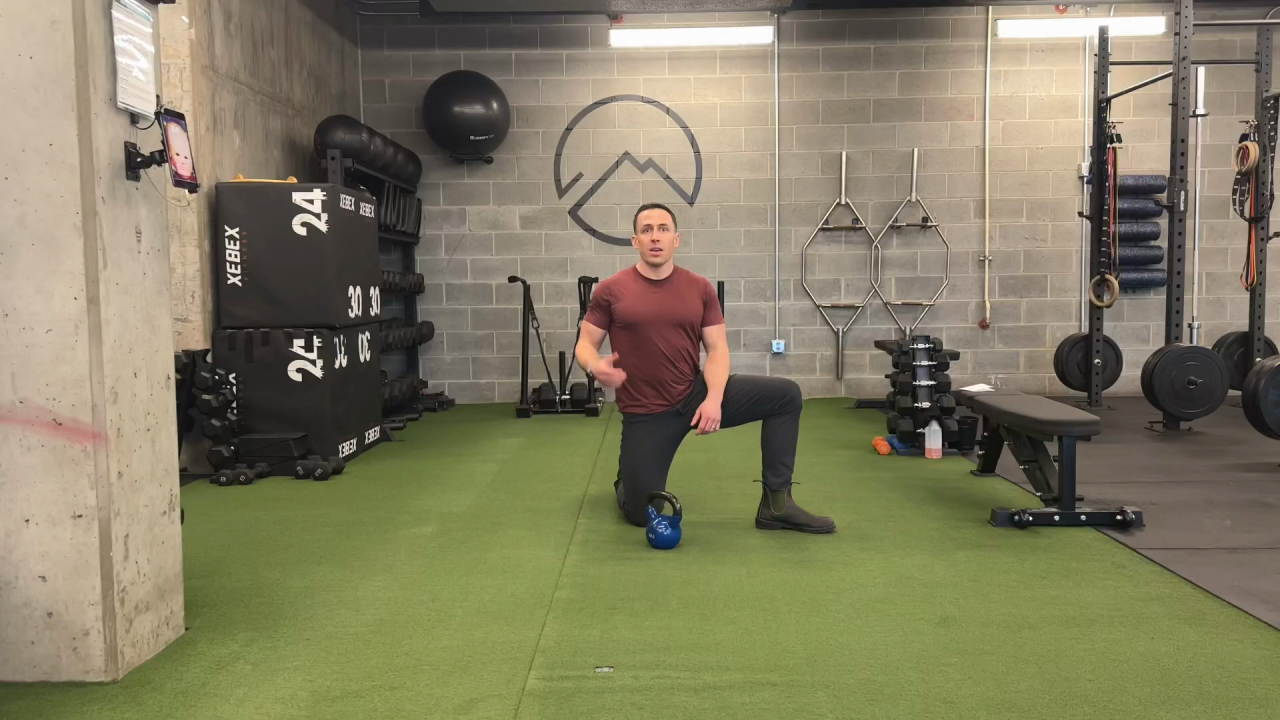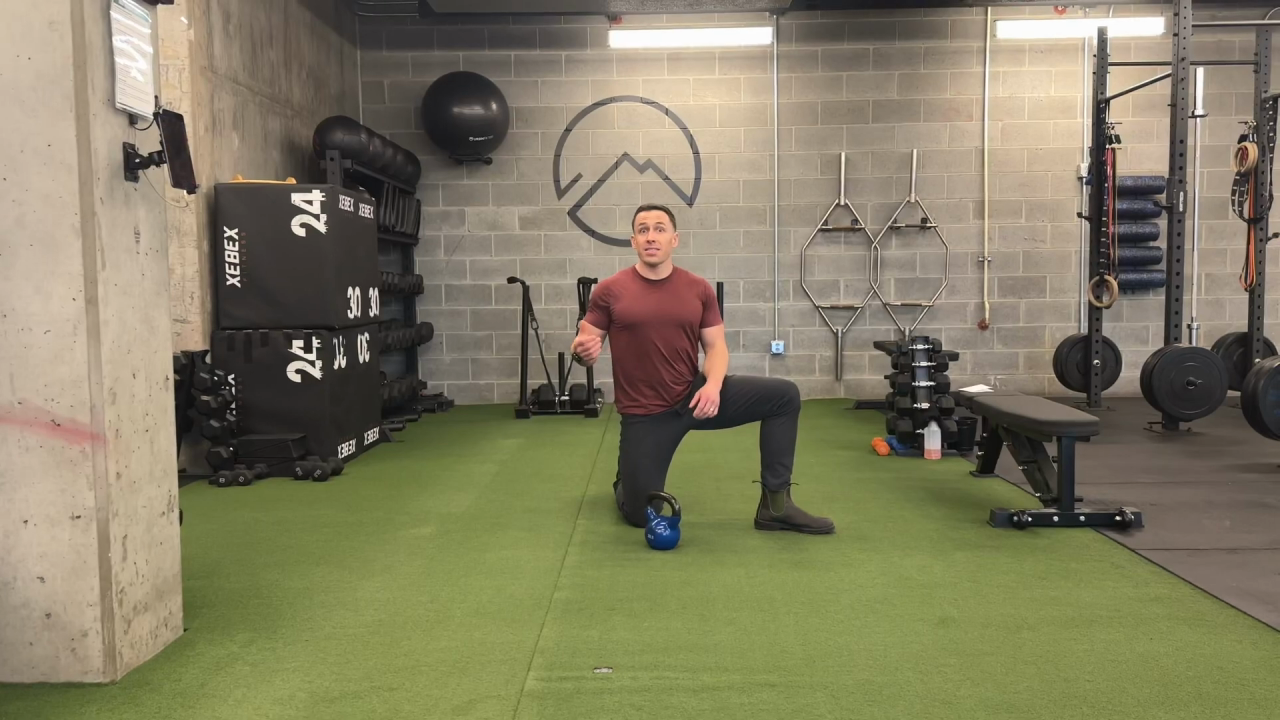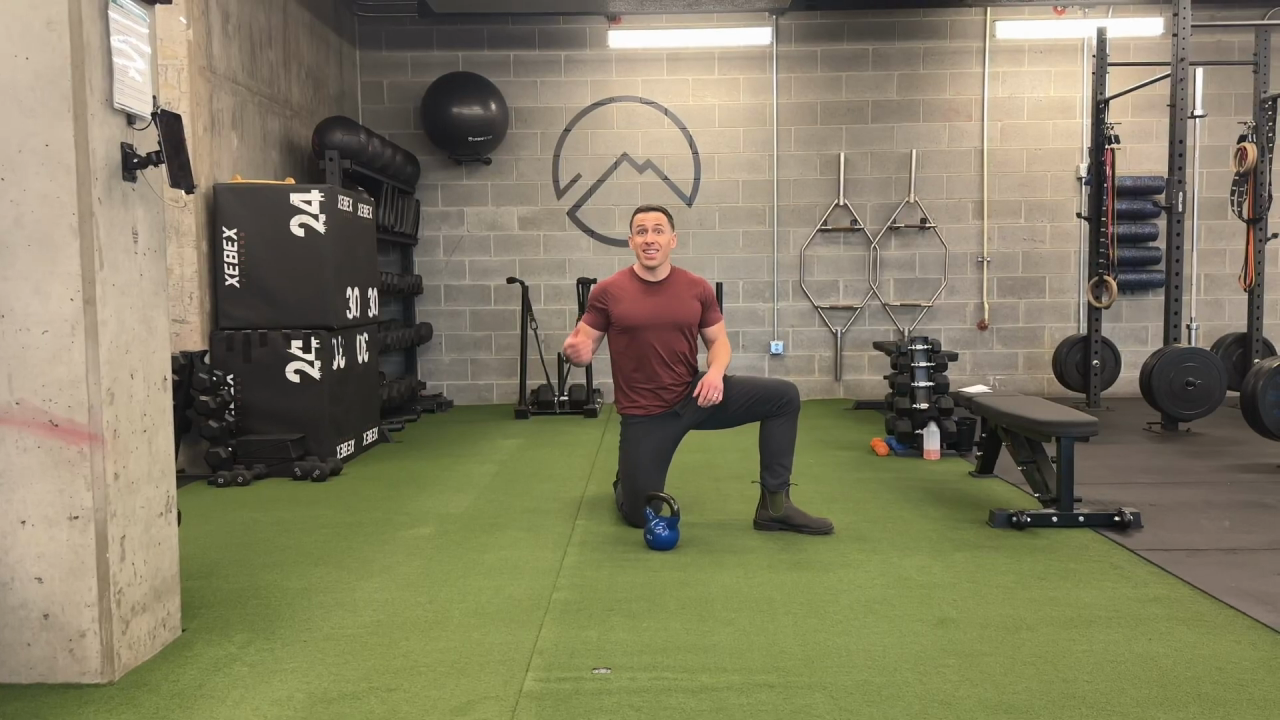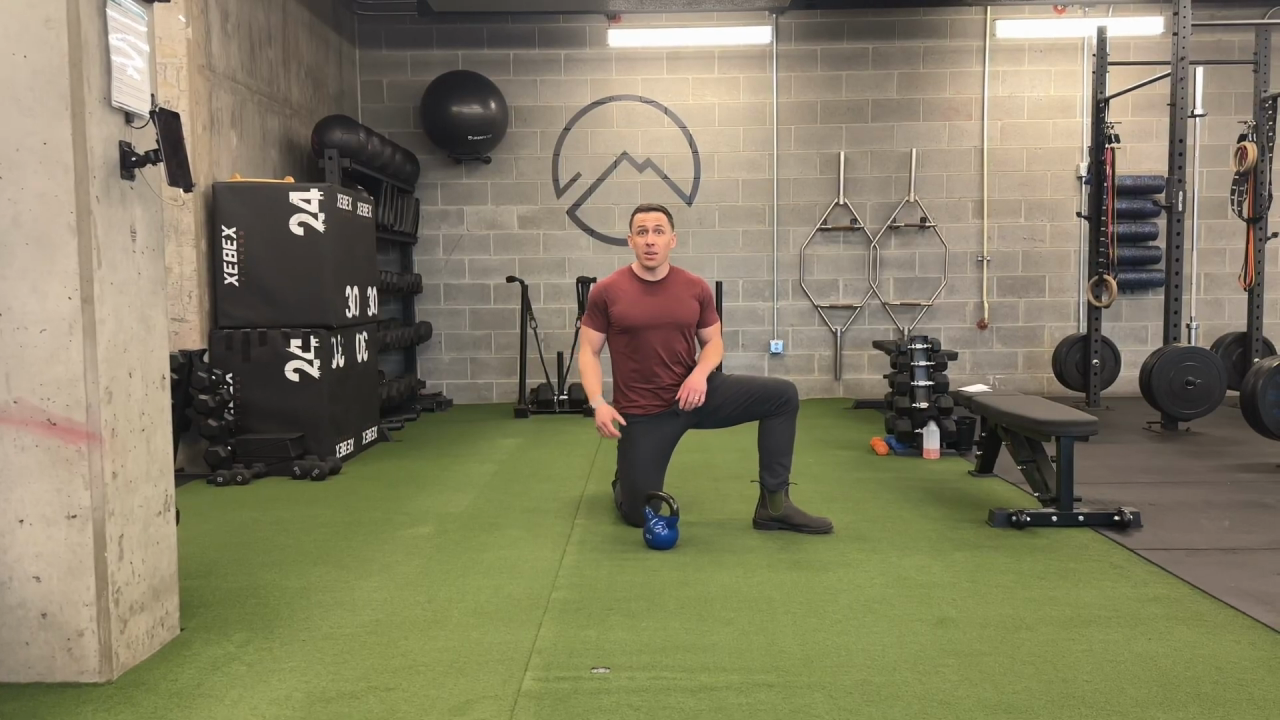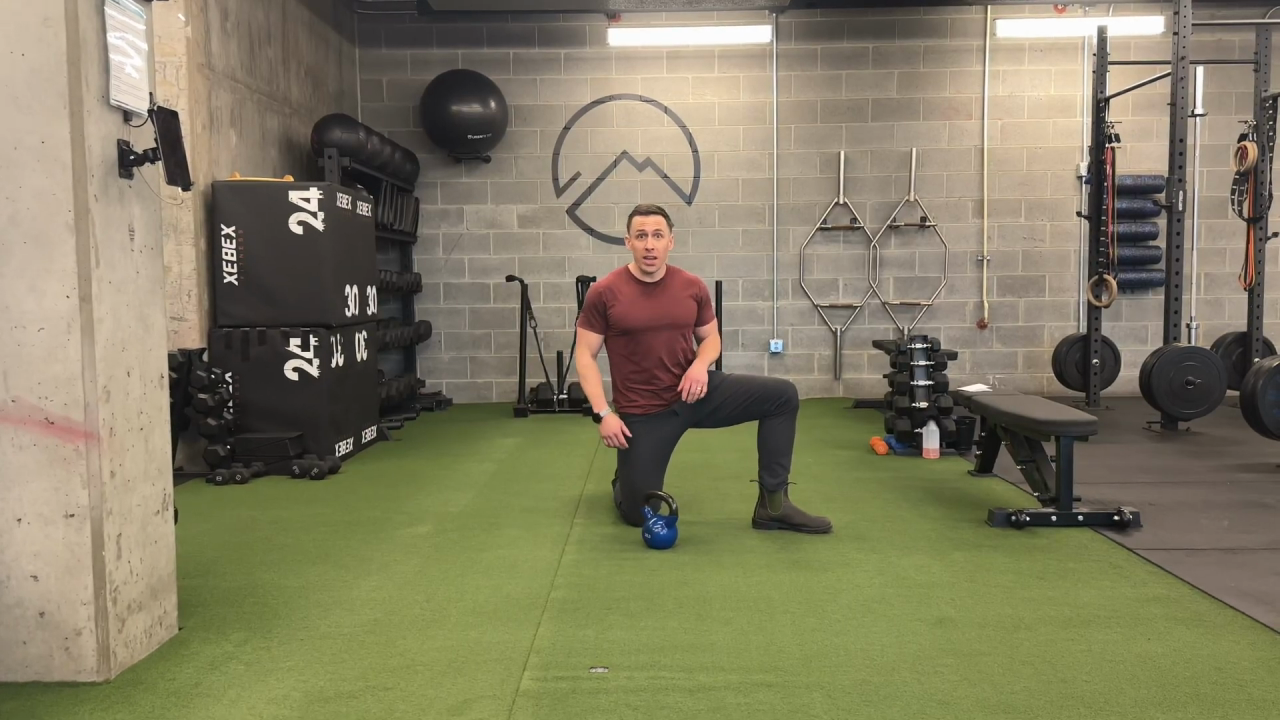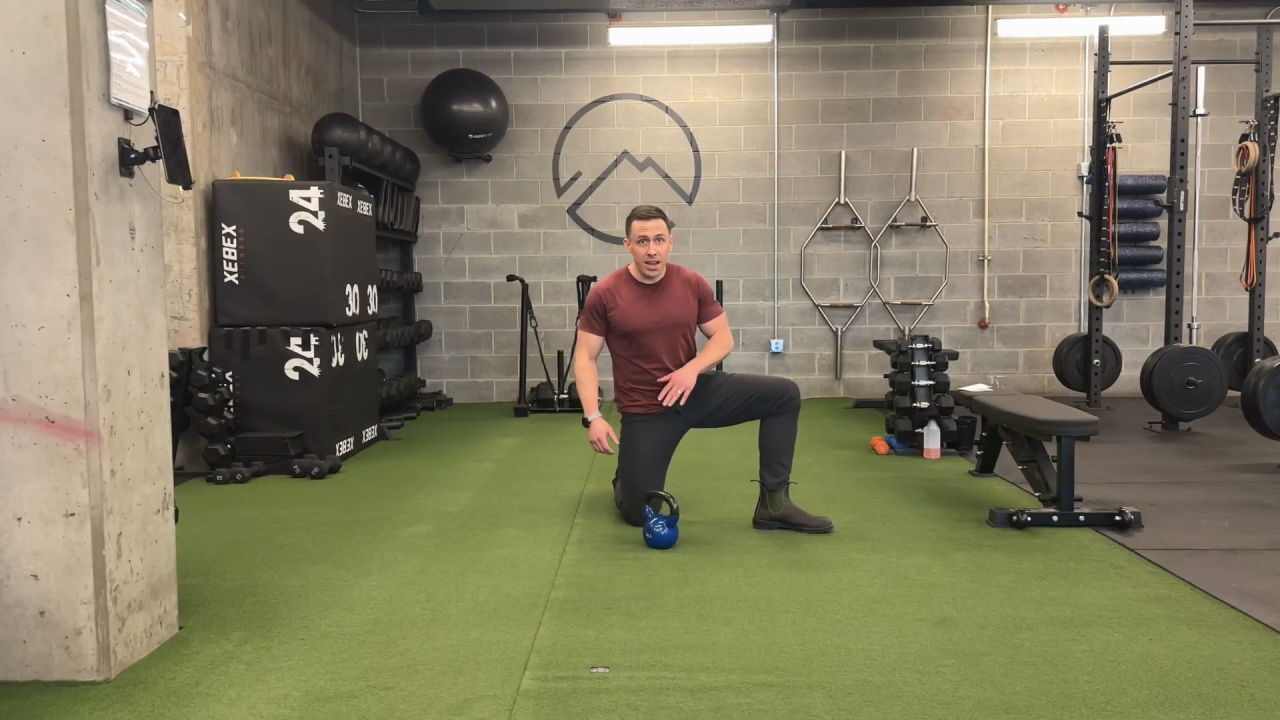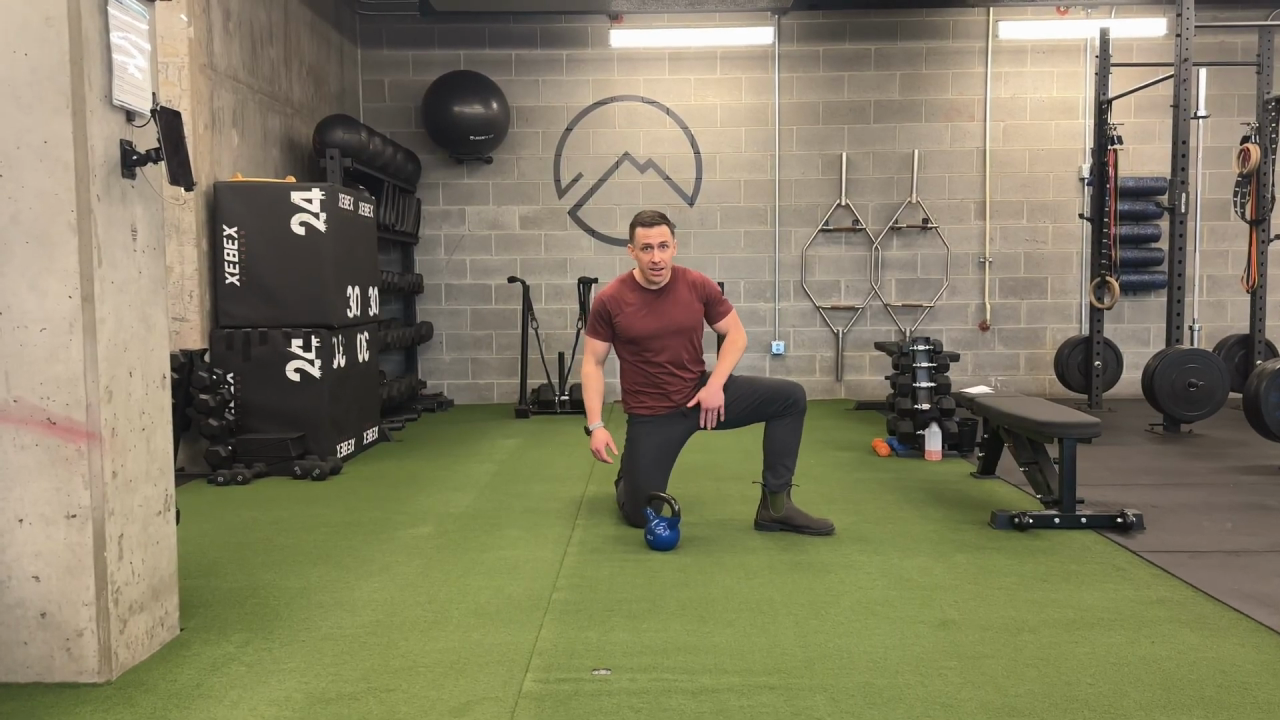
dt=0.3s
person 1, frame 1
left shoulder: (700, 288)
right shoulder: (611, 291)
left elbow: (717, 349)
right elbow: (586, 345)
left wrist: (714, 398)
right wrist: (595, 368)
left hip: (695, 393)
right hip: (645, 413)
left knee: (785, 395)
right knee: (642, 514)
left ankle: (776, 504)
right ankle: (627, 479)
person 1, frame 2
left shoulder: (699, 289)
right shoulder: (610, 291)
left elbow: (716, 346)
right elbow: (583, 346)
left wrist: (713, 385)
right wrist: (581, 350)
left hip: (693, 395)
right hip: (644, 413)
left knee: (784, 395)
right knee: (641, 515)
left ankle: (775, 505)
right ankle: (626, 478)
person 1, frame 3
left shoulder: (697, 288)
right shoulder: (608, 292)
left elbow: (719, 340)
right elbow: (585, 345)
left wrist: (717, 371)
right wrist: (575, 353)
left hip: (695, 394)
right hip: (645, 413)
left knee: (783, 396)
right knee: (640, 515)
left ankle: (774, 505)
right ankle: (626, 480)
person 1, frame 4
left shoulder: (695, 288)
right shoulder: (607, 291)
left elbow: (713, 342)
right elbow: (589, 351)
left wrist: (701, 373)
right wrist: (599, 404)
left hip: (691, 395)
right hip: (643, 412)
left knee: (782, 395)
right knee: (639, 514)
left ankle: (773, 504)
right ankle: (623, 478)
person 1, frame 5
left shoulder: (692, 287)
right shoulder: (604, 293)
left elbow: (711, 337)
right elbow: (586, 356)
left wrist: (700, 364)
right wrist: (604, 413)
left hip: (692, 393)
right hip: (642, 412)
left knee: (782, 395)
right knee: (639, 514)
left ankle: (773, 504)
right ankle: (625, 477)
person 1, frame 6
left shoulder: (692, 284)
right shoulder: (605, 295)
left elbow: (723, 337)
right elbow: (585, 358)
left wrist: (693, 368)
right wrist: (593, 417)
left hip: (695, 391)
right hip: (645, 411)
left knee: (784, 394)
right knee: (640, 513)
left ankle: (774, 503)
right ankle: (625, 476)
person 1, frame 7
left shoulder: (698, 286)
right shoulder: (610, 300)
left elbow: (735, 335)
right elbow: (593, 363)
left wrist: (714, 385)
right wrist: (595, 425)
left hip: (701, 394)
right hip: (651, 414)
left knee: (790, 397)
right knee: (640, 515)
left ankle: (775, 504)
right ankle: (628, 472)
